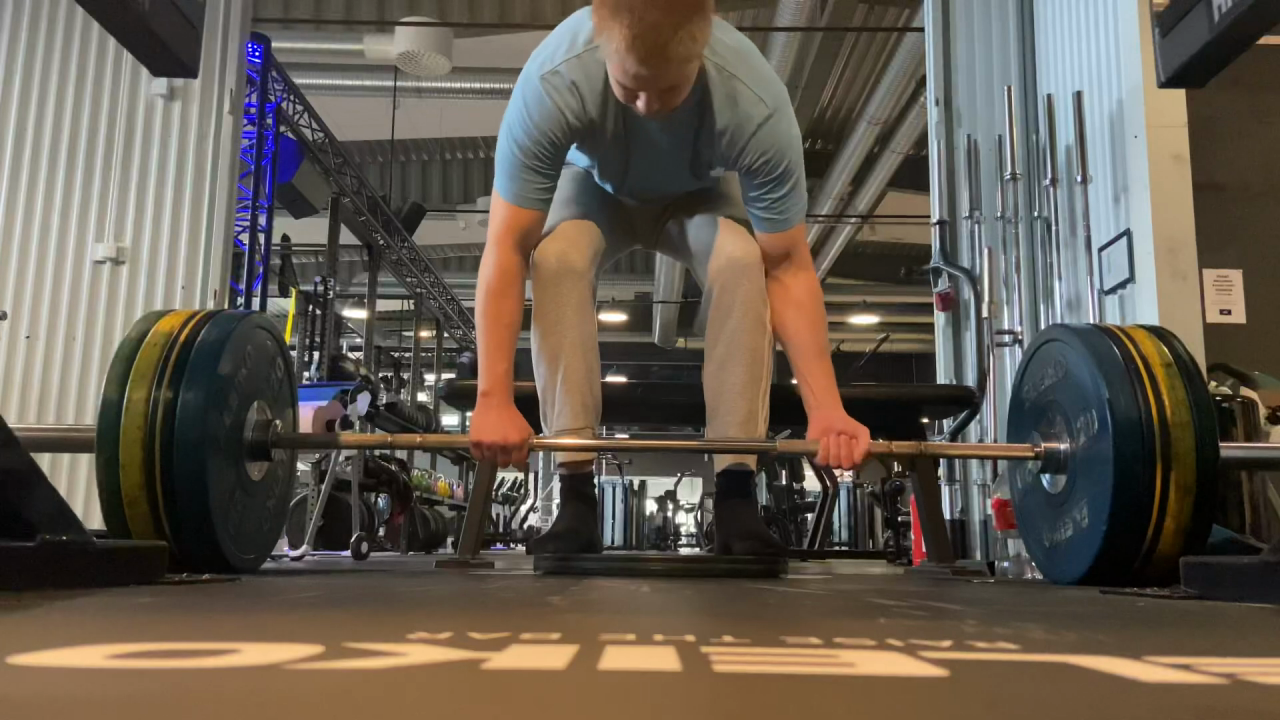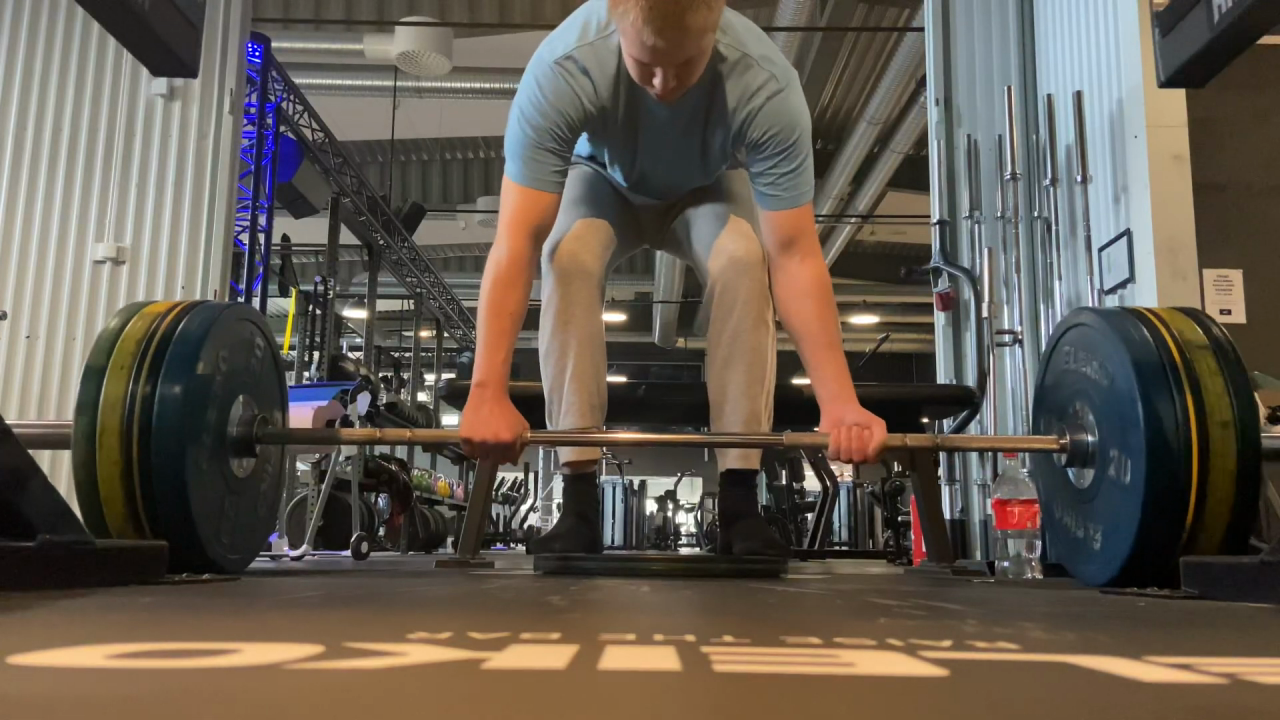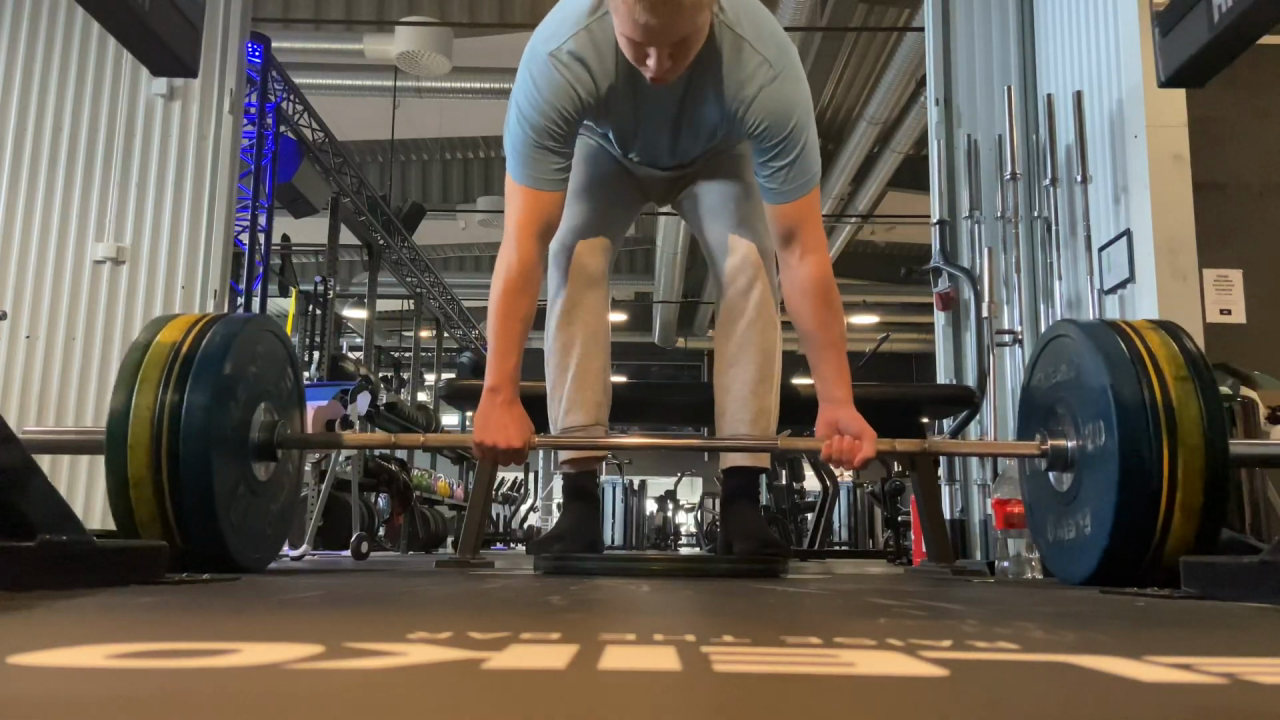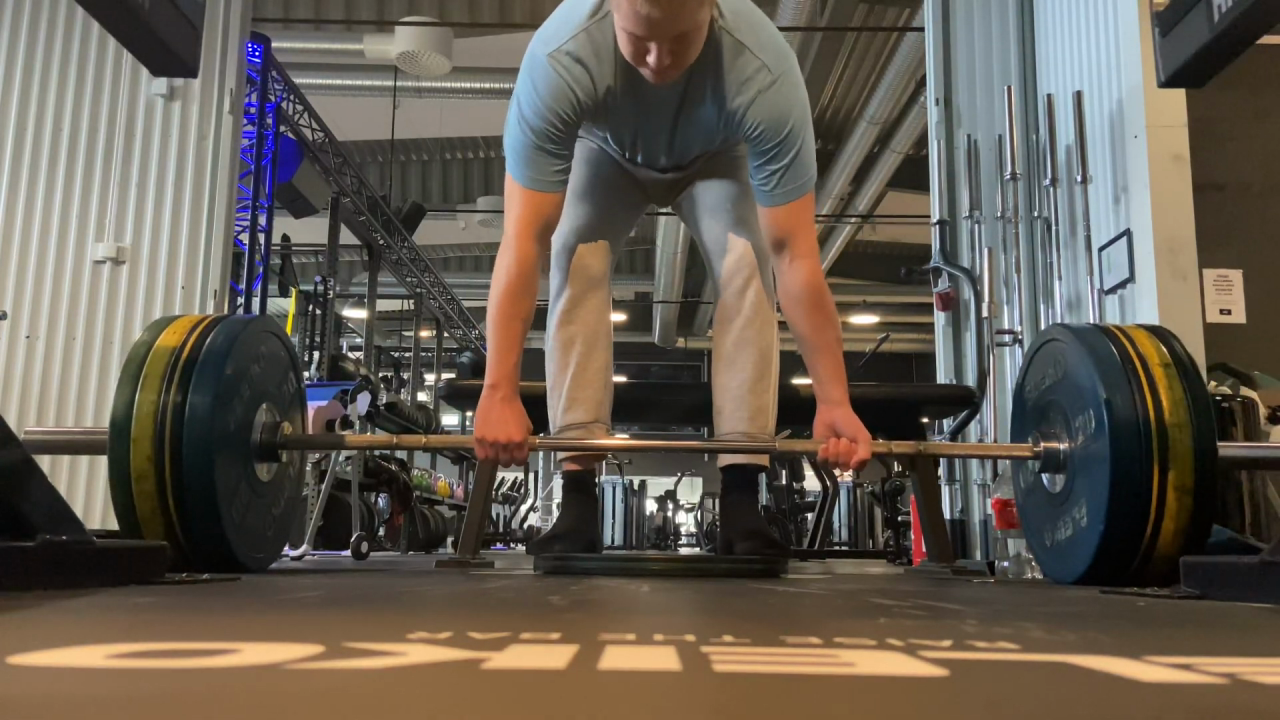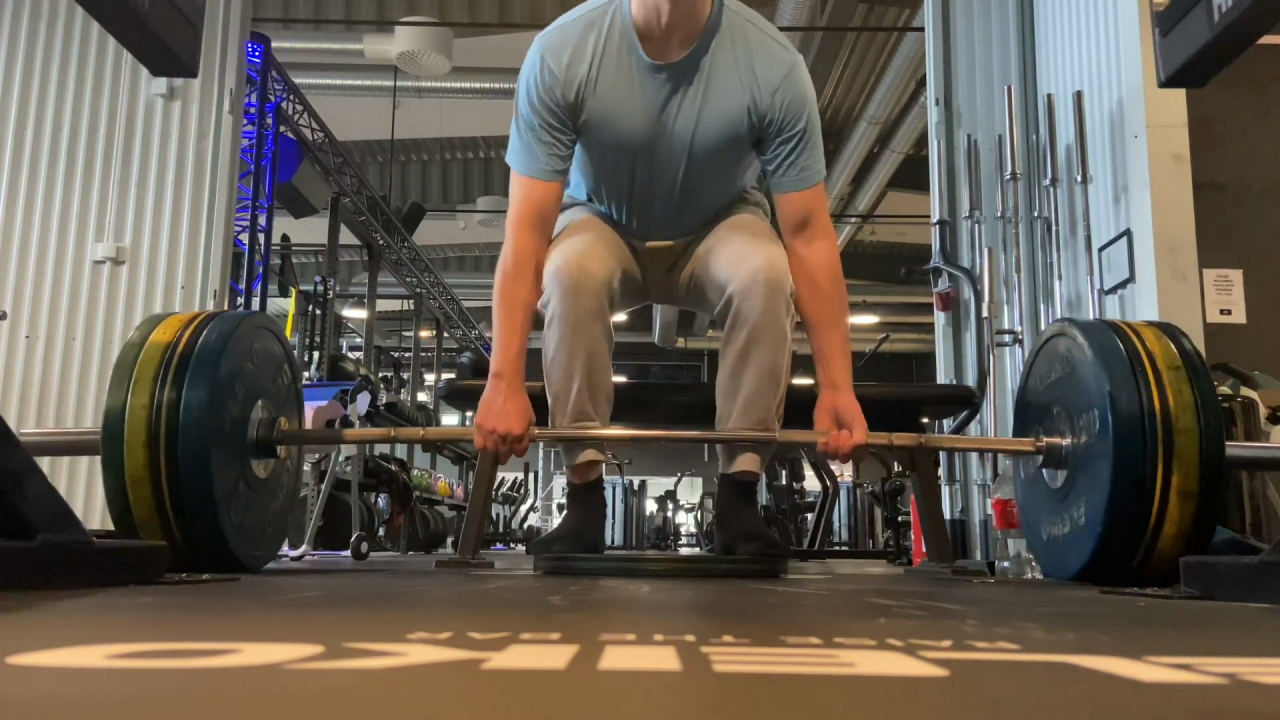
dt=1s
person 1, frame 1
left shoulder: (755, 102)
right shoulder: (551, 81)
left elbow: (787, 266)
right elbow: (508, 251)
left wrist: (825, 409)
right wrist: (494, 399)
left hip: (700, 191)
right hip: (593, 184)
left knee: (741, 262)
right knee: (555, 258)
left ankle: (735, 493)
right ankle: (576, 494)
person 1, frame 2
left shoulder: (765, 83)
right shoulder: (562, 68)
left elbow: (793, 255)
right elbow: (517, 241)
left wrist: (839, 401)
right wrist: (488, 391)
left hip: (707, 185)
right hip: (602, 178)
left knee: (741, 261)
right knee: (567, 257)
left ankle: (739, 496)
right ankle: (579, 495)
person 1, frame 3
left shoulder: (764, 64)
right shoulder: (557, 55)
left elbow: (800, 247)
right elbow: (525, 243)
left wrist: (835, 401)
right wrist: (499, 394)
left hip: (717, 152)
right hip: (605, 147)
left knee: (750, 264)
right knee: (573, 259)
left ankle: (742, 497)
right ankle: (580, 495)
person 1, frame 4
left shoulder: (762, 68)
right shoulder: (560, 55)
left elbow: (793, 253)
right elbow: (524, 244)
left wrist: (832, 401)
right wrist: (499, 392)
left hip: (714, 153)
right hip: (606, 150)
left knee: (747, 263)
right knee: (576, 261)
left ankle: (740, 492)
right ankle: (578, 492)
person 1, frame 5
left shoulder: (772, 63)
right shoulder: (561, 51)
left elbow: (808, 235)
right elbow: (526, 229)
left wrist: (836, 386)
right wrist: (504, 380)
left hip: (716, 225)
right hip: (602, 221)
left knee: (764, 275)
right knee: (571, 271)
left ankle: (739, 496)
right ankle: (585, 496)
